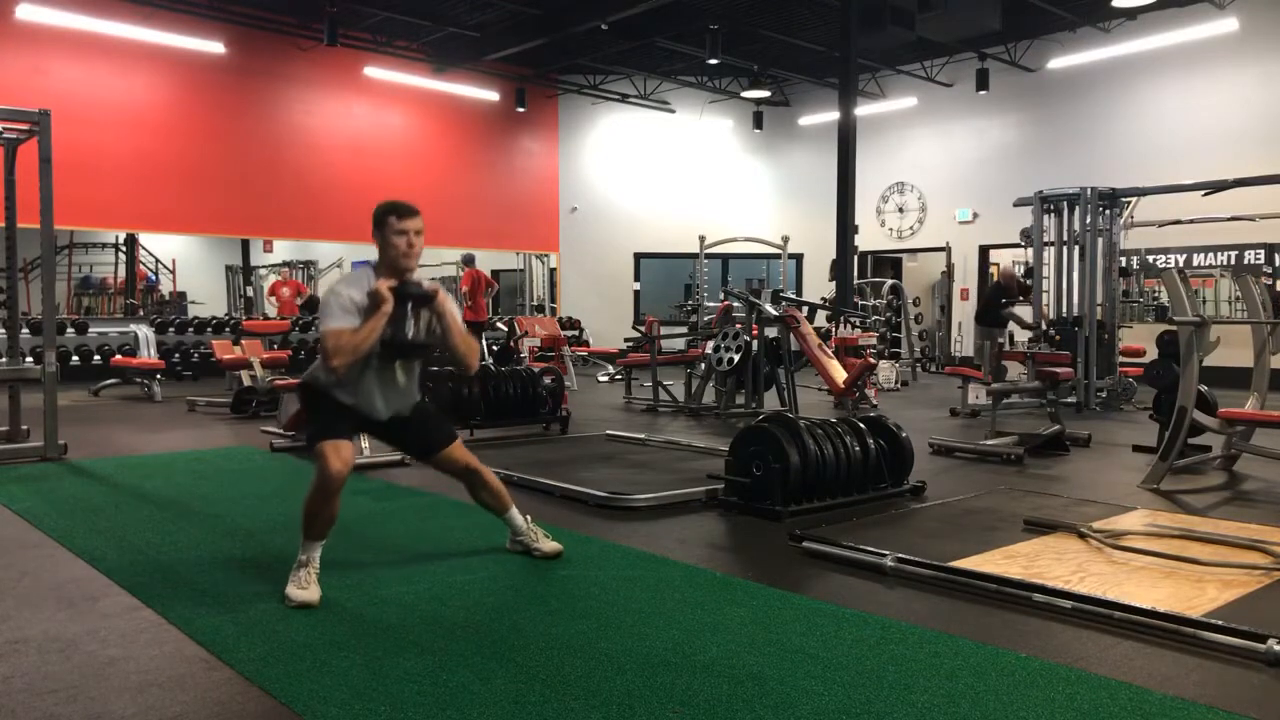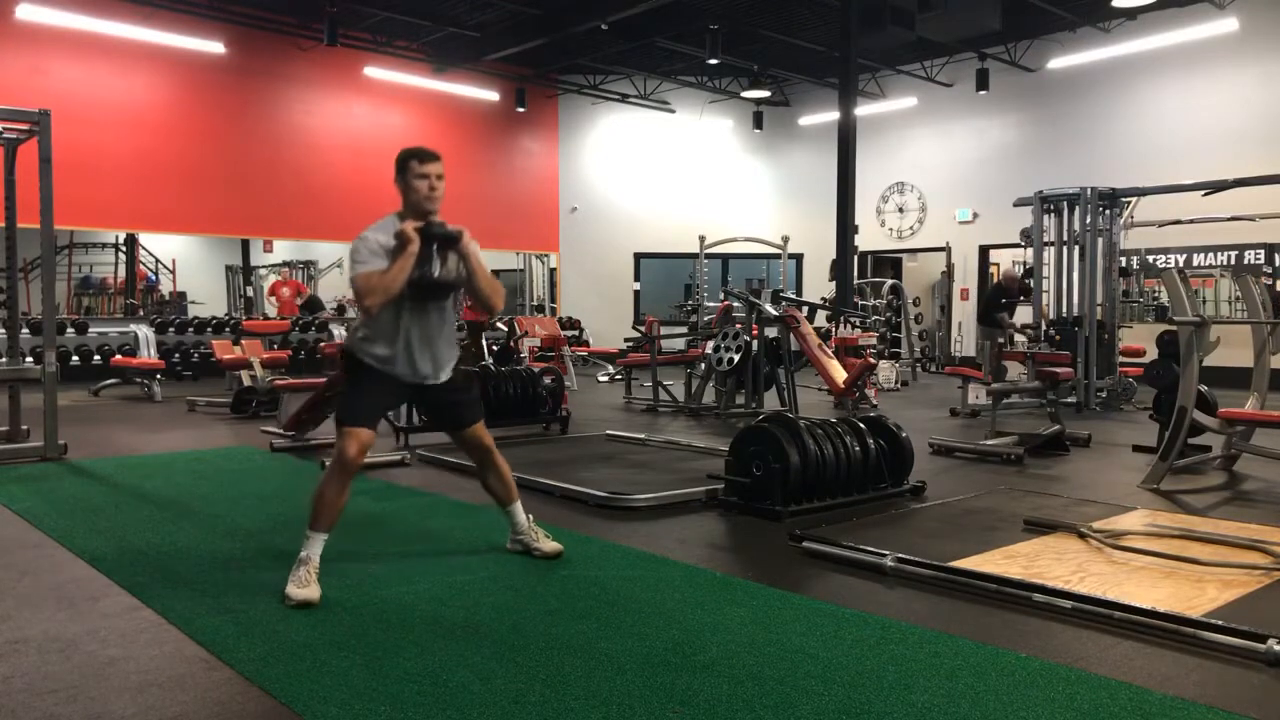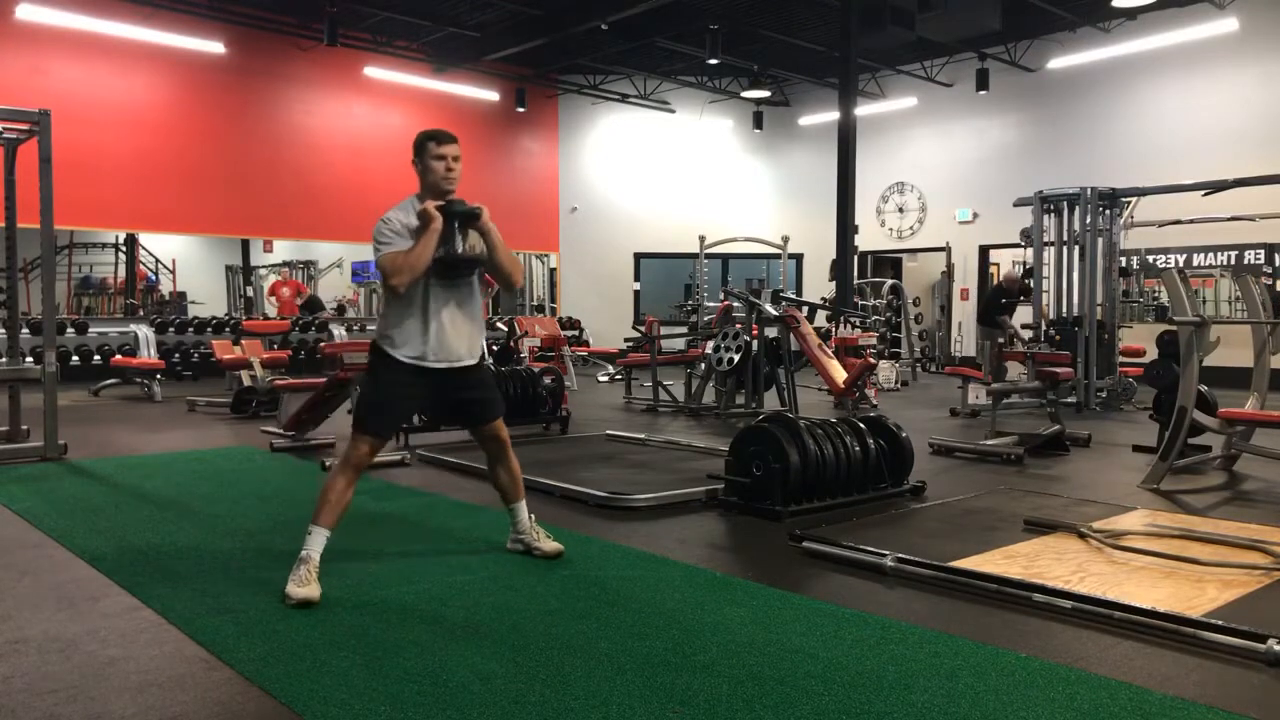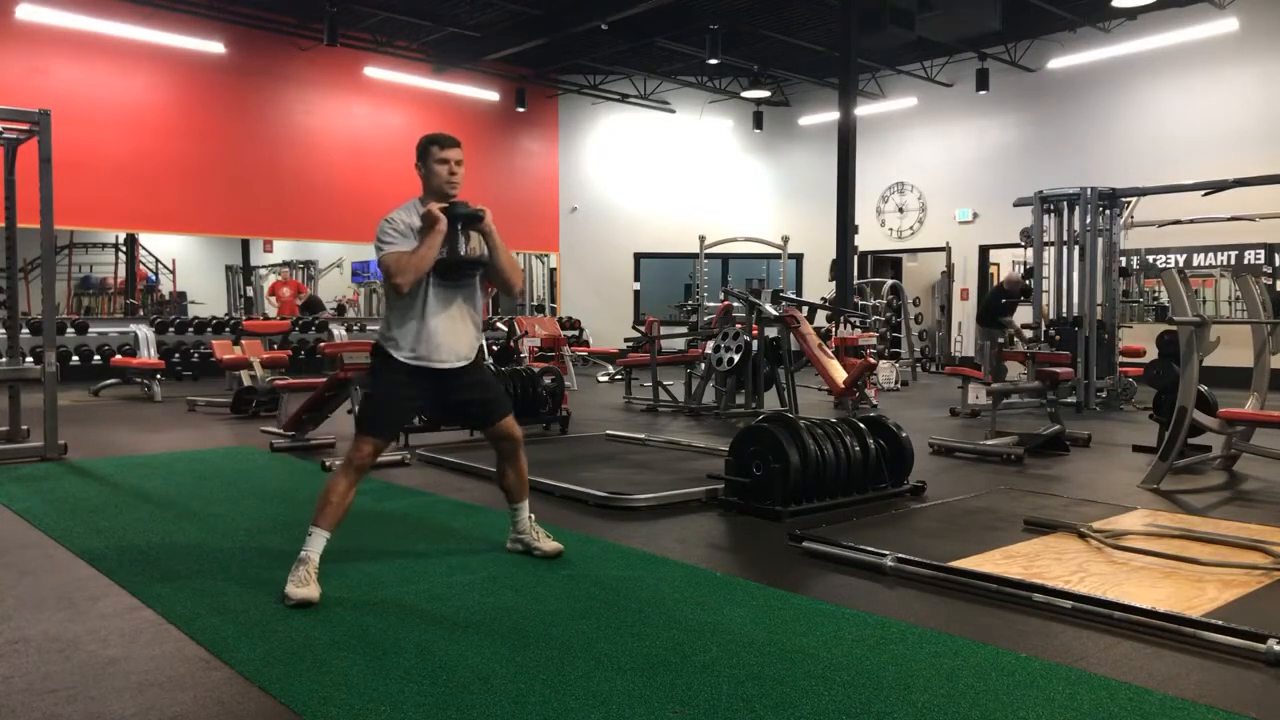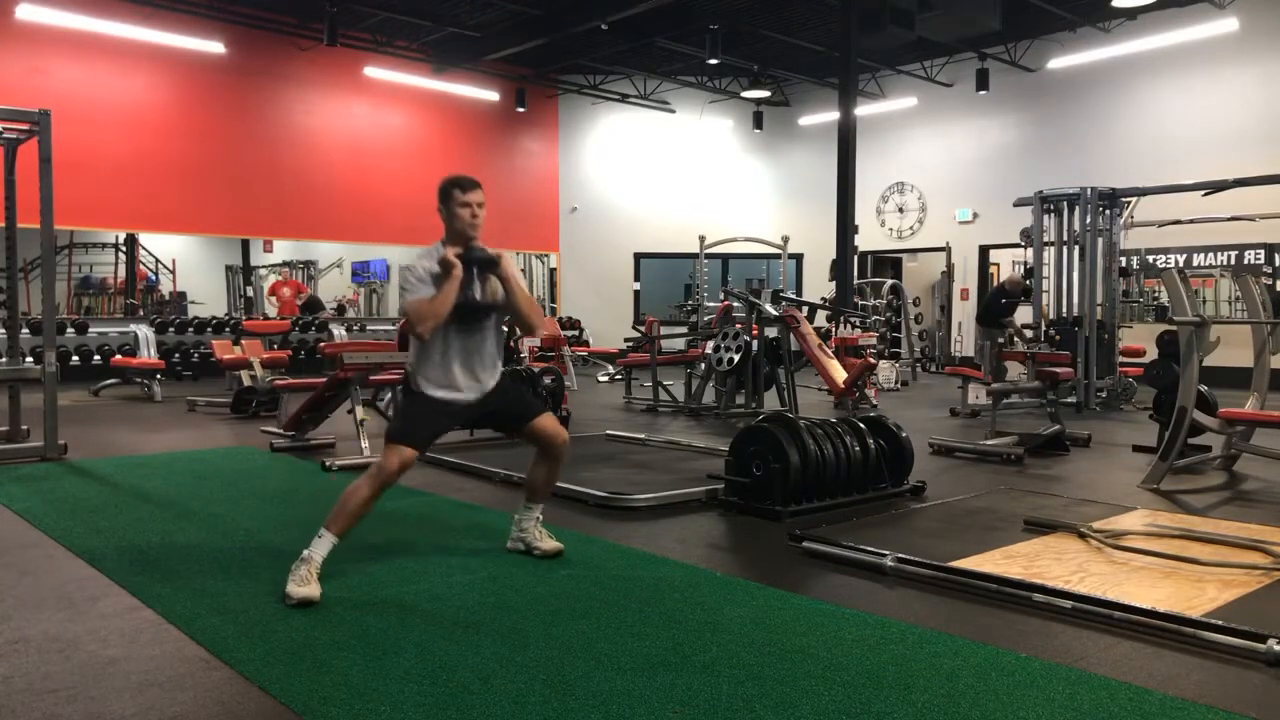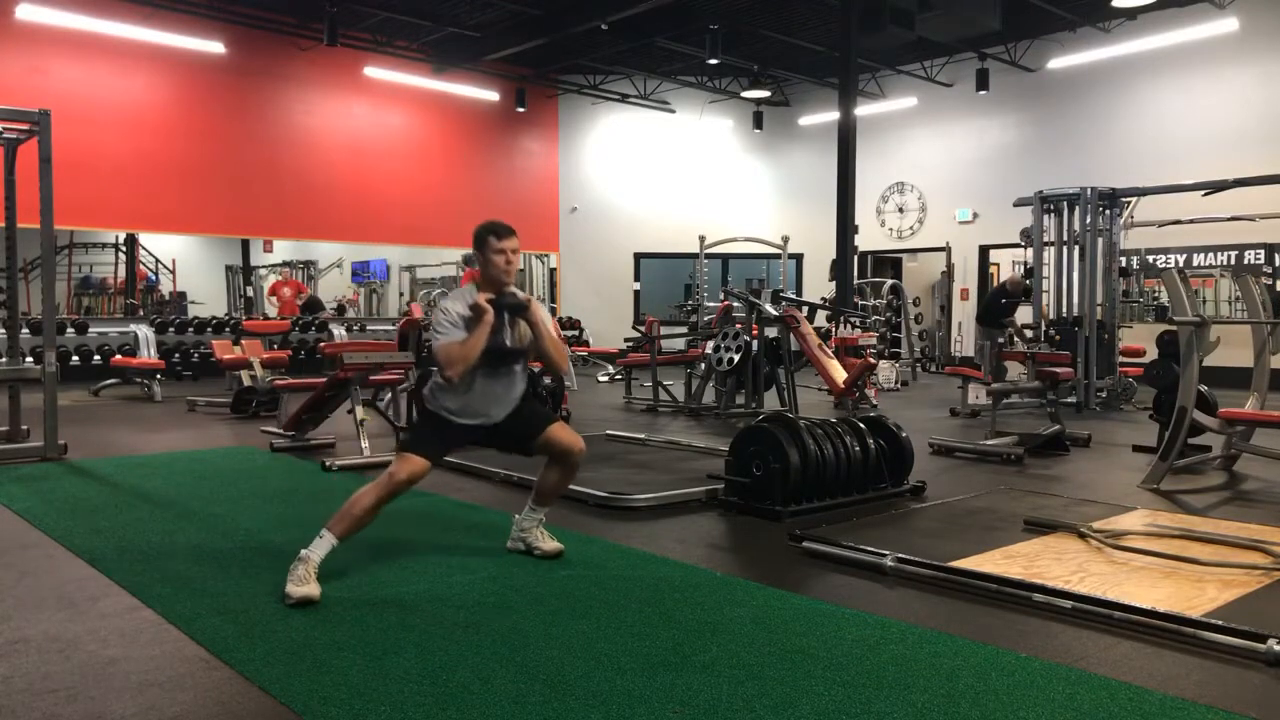
dt=0.3s
person 1, frame 1
left shoulder: (432, 294)
right shoulder: (347, 292)
left elbow: (470, 363)
right elbow: (337, 362)
left wrist: (443, 312)
right wrist: (382, 311)
left hip: (400, 400)
right hip: (337, 397)
left knee: (466, 465)
right knee: (334, 469)
left ankle: (522, 531)
right ankle: (307, 563)
person 1, frame 2
left shoulder: (457, 239)
right shoulder: (375, 239)
left elbow: (494, 304)
right elbow: (370, 302)
left wrist: (467, 253)
right wrist: (409, 250)
left hip: (437, 366)
right hip: (376, 363)
left knee: (483, 446)
right knee: (349, 454)
left ankle: (522, 529)
right ankle: (308, 560)
person 1, frame 3
left shoulder: (474, 221)
right shoulder: (396, 221)
left elbow: (514, 281)
right elbow: (397, 280)
left wrist: (488, 231)
right wrist: (432, 229)
left hip: (463, 359)
right hip: (403, 360)
left knee: (499, 441)
right knee: (358, 455)
left ankle: (522, 530)
right ankle: (309, 558)
person 1, frame 4
left shoulder: (475, 225)
right shoulder: (399, 222)
left elbow: (513, 285)
right elbow: (401, 279)
left wrist: (490, 232)
right wrist: (436, 231)
left hip: (463, 361)
right hip: (405, 362)
left knee: (510, 438)
right knee: (361, 457)
left ankle: (523, 529)
right ankle: (308, 559)
person 1, frame 5
left shoulder: (500, 264)
right shoulder: (422, 267)
left elbow: (534, 326)
right elbow: (421, 328)
left wrist: (506, 277)
right wrist: (453, 277)
left hip: (489, 384)
right hip: (433, 390)
left knee: (555, 439)
right knee: (388, 468)
left ankle: (526, 528)
right ankle: (310, 560)
person 1, frame 6
left shoulder: (529, 306)
right shoulder: (453, 307)
left elbow: (560, 366)
right elbow: (451, 370)
left wrist: (534, 321)
right wrist: (485, 321)
left hip: (505, 409)
right hip: (449, 413)
left knee: (572, 449)
right knee: (398, 477)
left ankle: (526, 529)
right ankle: (310, 559)
